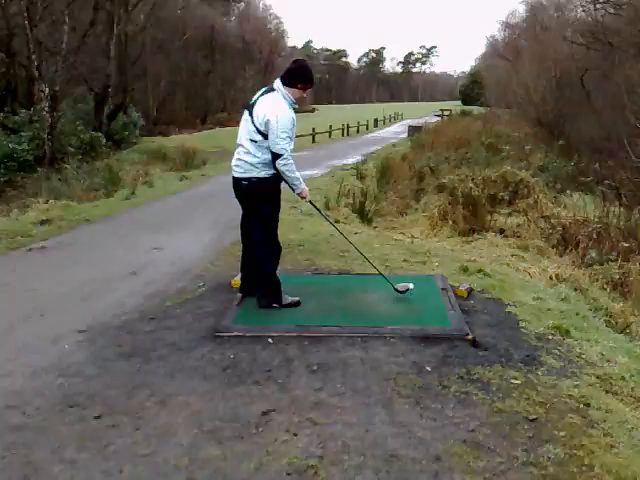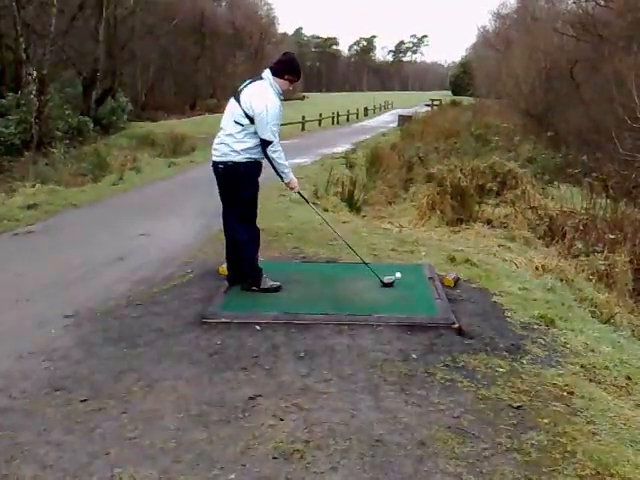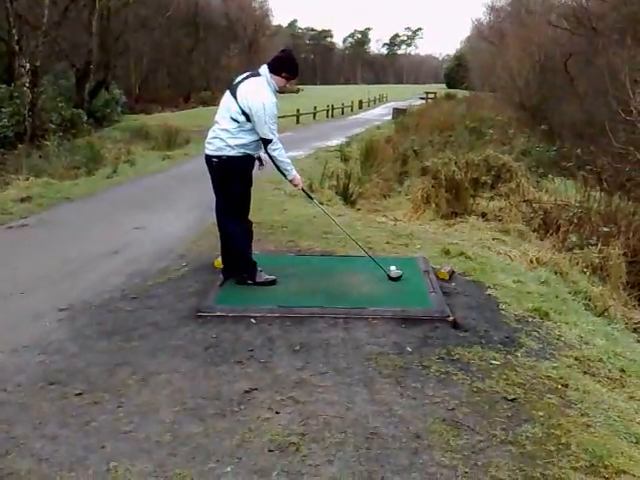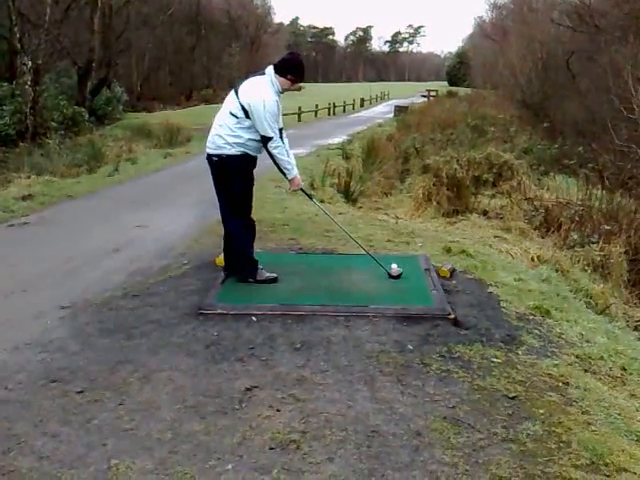
dt=0.4s
person 1, frame 1
left shoulder: (266, 95)
right shoulder: (281, 111)
right elbow: (281, 157)
right wrist: (299, 185)
left hip: (244, 174)
right hip: (260, 179)
left knee: (252, 232)
right knee: (266, 238)
left ankle: (250, 285)
right ankle: (270, 295)
person 1, frame 2
left shoulder: (255, 85)
right shoulder: (267, 99)
right elbow: (270, 144)
right wrist: (287, 175)
left hip: (226, 159)
right hip: (238, 164)
left knee: (235, 219)
right knee: (245, 222)
left ankle: (237, 273)
right ankle: (251, 277)
person 1, frame 3
left shoulder: (250, 79)
right shoulder: (263, 96)
right elbow: (270, 141)
left wrist: (255, 153)
right wrist: (291, 173)
left hip: (220, 153)
right hip: (231, 157)
left knee: (229, 214)
right knee: (237, 216)
left ankle: (232, 267)
right ankle: (246, 271)
person 1, frame 4
left shoulder: (263, 84)
right shoulder: (264, 96)
left elbow: (278, 134)
right elbow: (271, 141)
left wrist: (293, 167)
right wrist: (291, 173)
left hip: (233, 154)
right hip: (229, 155)
left knee: (237, 212)
right knee: (240, 214)
left ankle: (234, 263)
right ankle: (247, 269)
